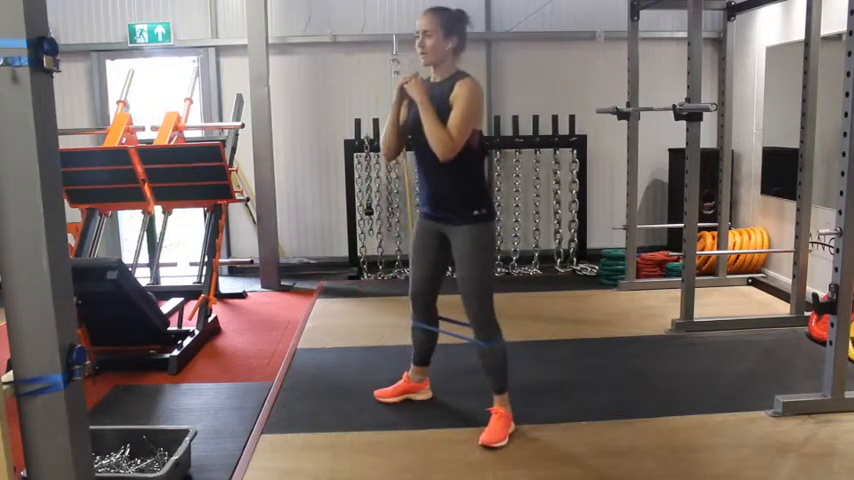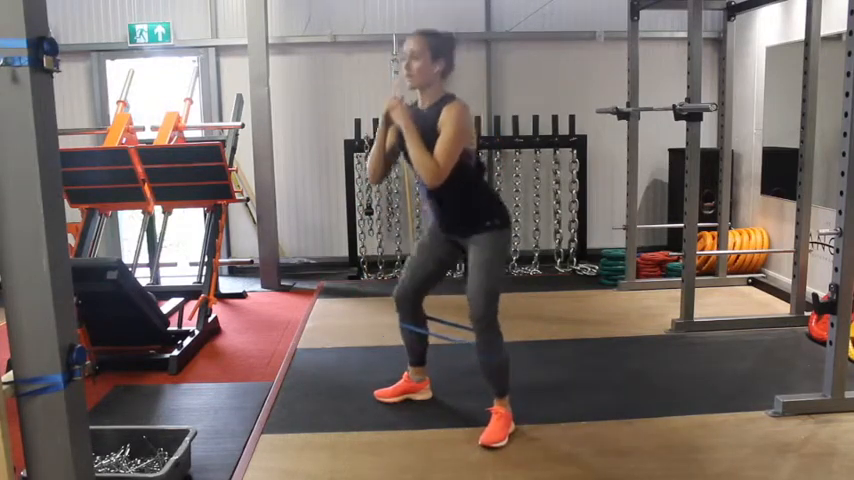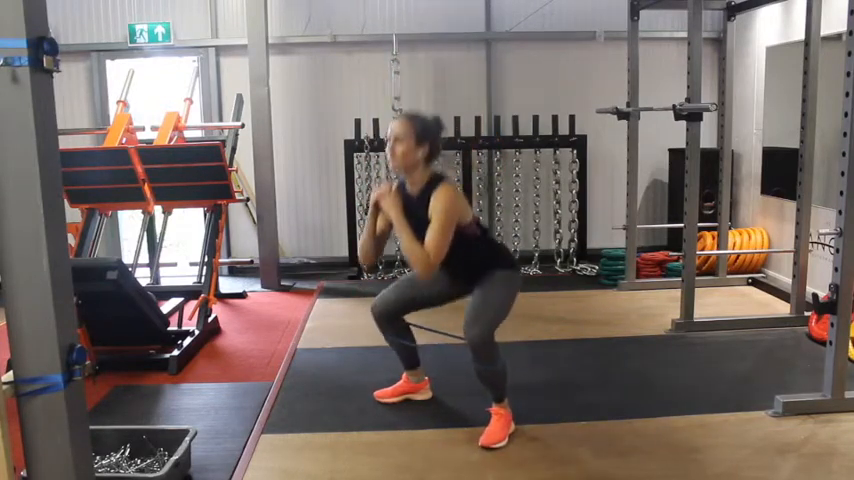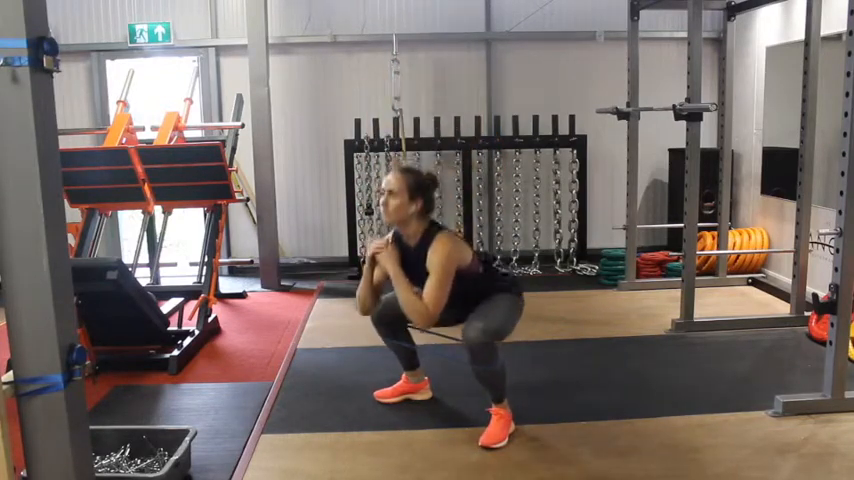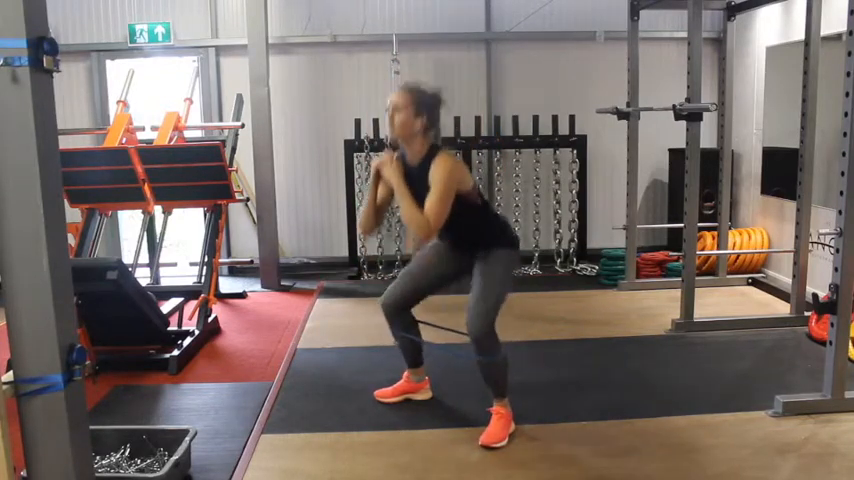
dt=0.3s
person 1, frame 1
left shoulder: (465, 87)
right shoulder: (420, 89)
left elbow: (447, 149)
right elbow: (389, 151)
left wrist: (422, 100)
right wrist: (400, 102)
left hip: (470, 217)
right hip: (430, 214)
left knee: (478, 310)
right knee: (420, 297)
left ankle: (502, 409)
right ankle: (417, 380)
person 1, frame 2
left shoulder: (453, 113)
right shoulder: (408, 113)
left elbow: (432, 177)
right elbow: (374, 176)
left wrist: (406, 127)
right wrist: (386, 127)
left hip: (486, 227)
right hip: (445, 226)
left knee: (481, 314)
right knee: (405, 295)
left ankle: (502, 409)
right ankle: (417, 380)
person 1, frame 3
left shoulder: (443, 195)
right shoulder: (397, 191)
left elbow: (425, 268)
right elbow: (367, 259)
left wrist: (395, 215)
right wrist: (374, 213)
left hip: (495, 272)
right hip: (451, 273)
left knee: (477, 334)
right knee: (383, 309)
left ankle: (501, 411)
right ankle: (415, 379)
person 1, frame 4
left shoulder: (442, 245)
right shoulder: (395, 240)
left elbow: (425, 319)
right elbow: (364, 307)
left wrist: (392, 268)
right wrist: (370, 262)
left hip: (499, 297)
right hip: (457, 300)
left knee: (476, 336)
right knee: (382, 314)
left ankle: (502, 412)
right ankle: (415, 380)
person 1, frame 5
left shoulder: (444, 164)
right shoulder: (397, 163)
left elbow: (423, 233)
right elbow: (367, 227)
left wrist: (395, 181)
right wrist: (376, 182)
left hip: (495, 248)
right hip: (453, 246)
left knee: (479, 326)
right knee: (392, 302)
left ankle: (502, 411)
right ankle: (416, 380)
